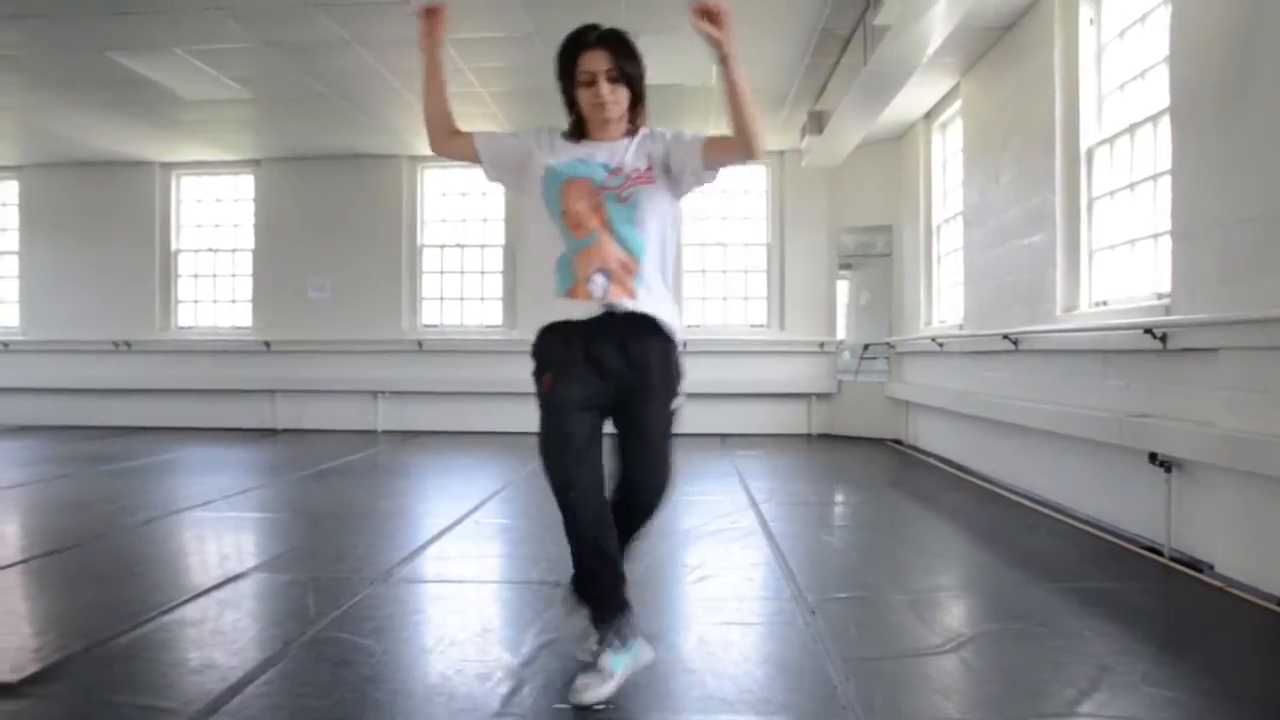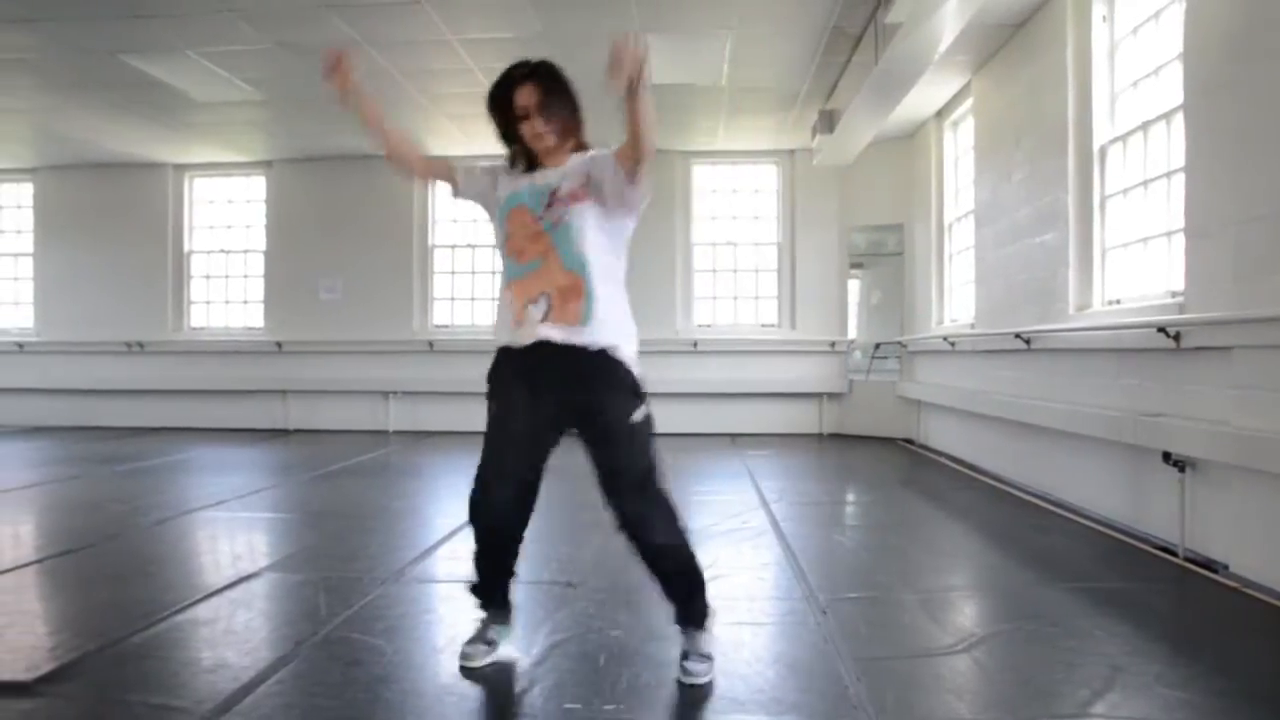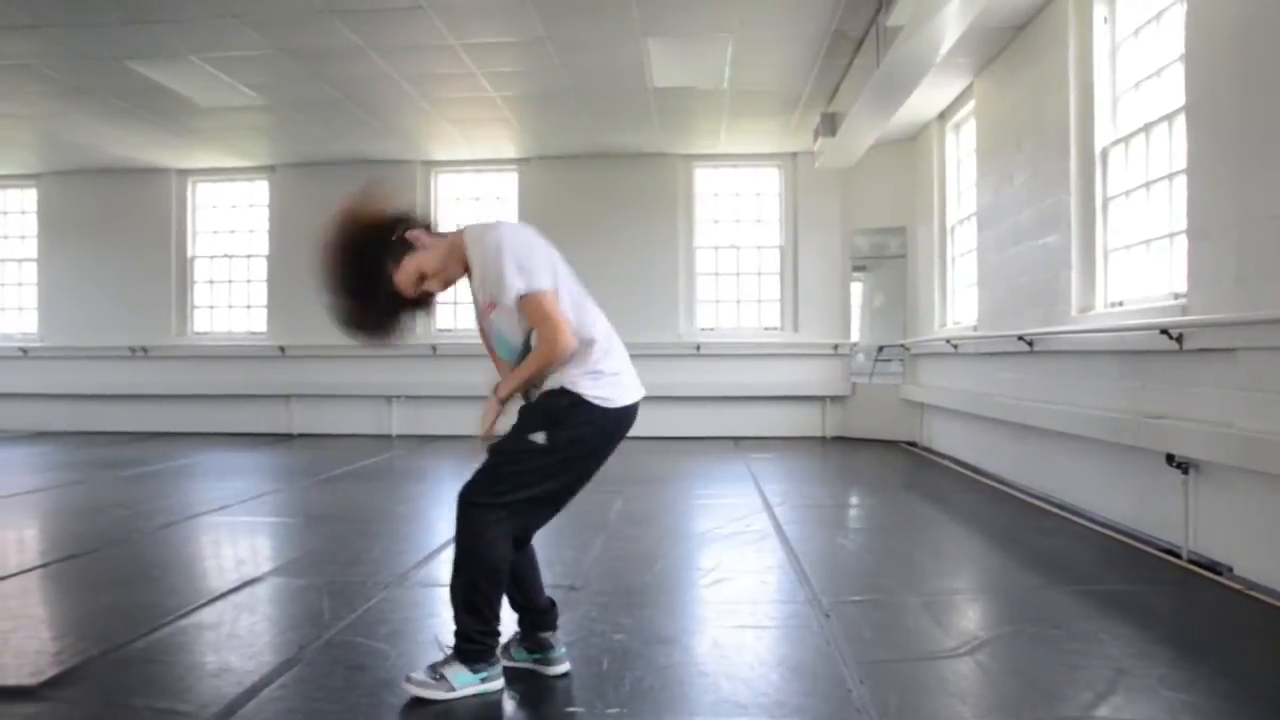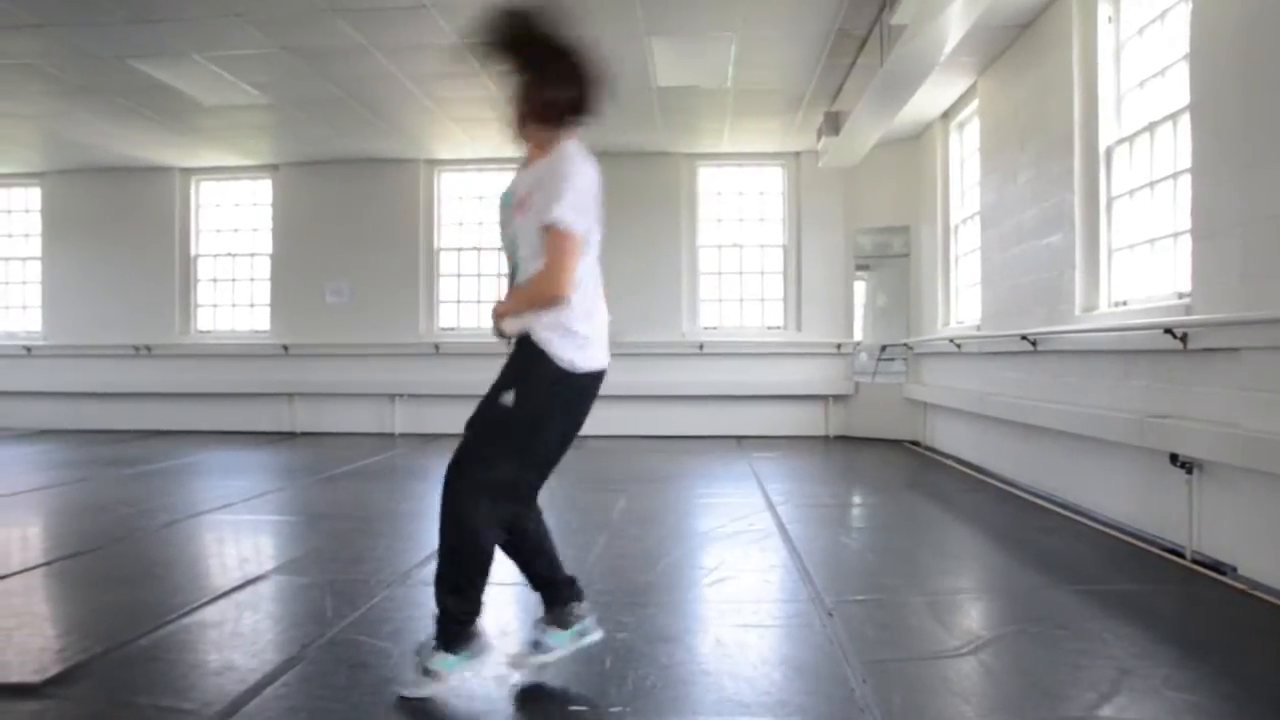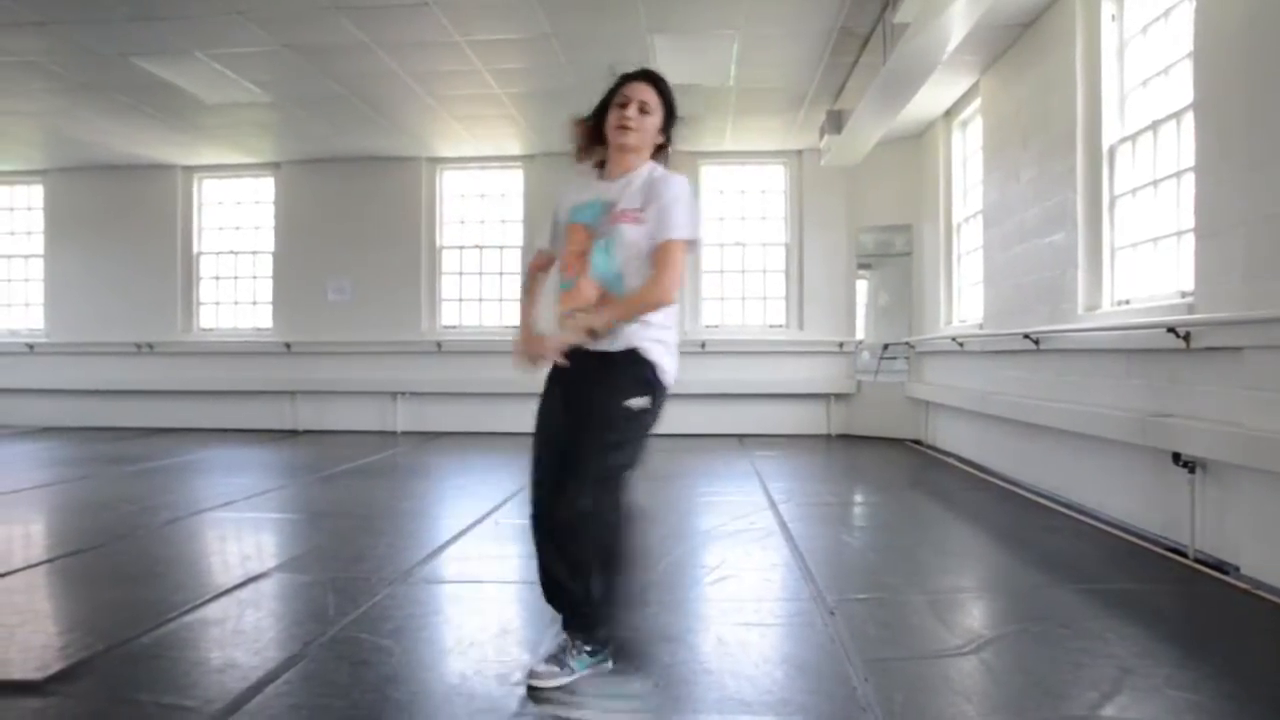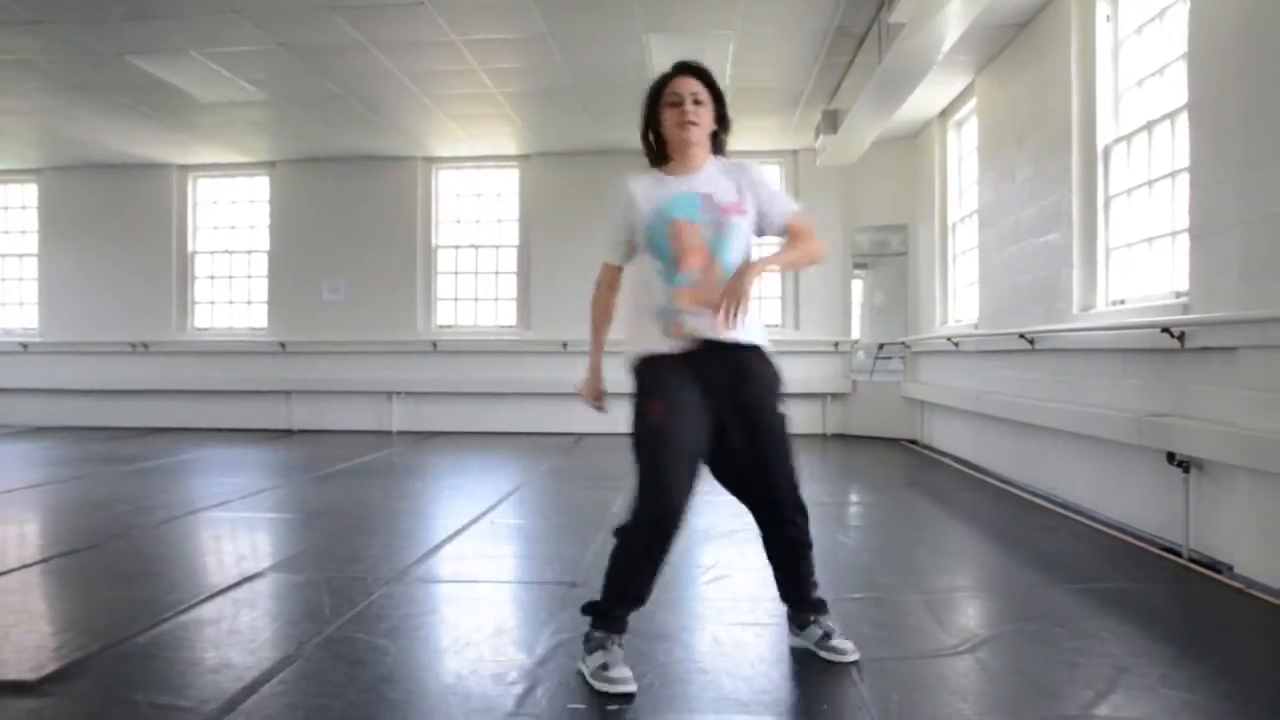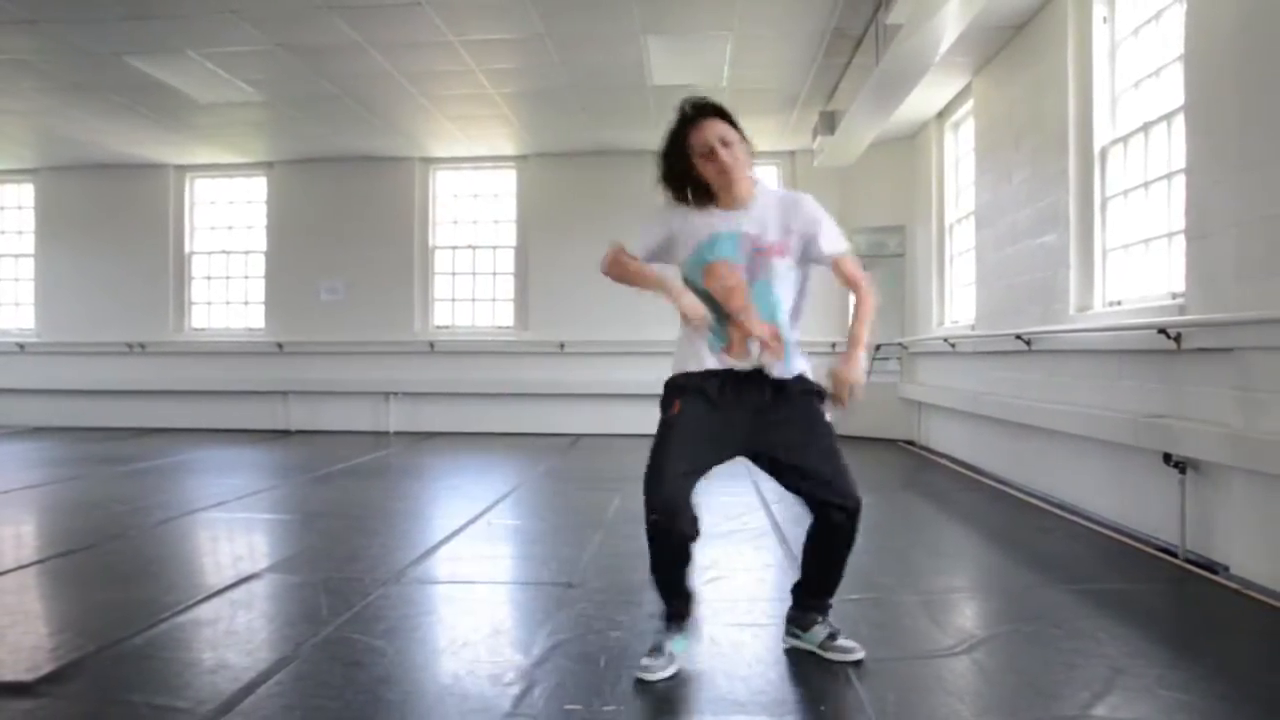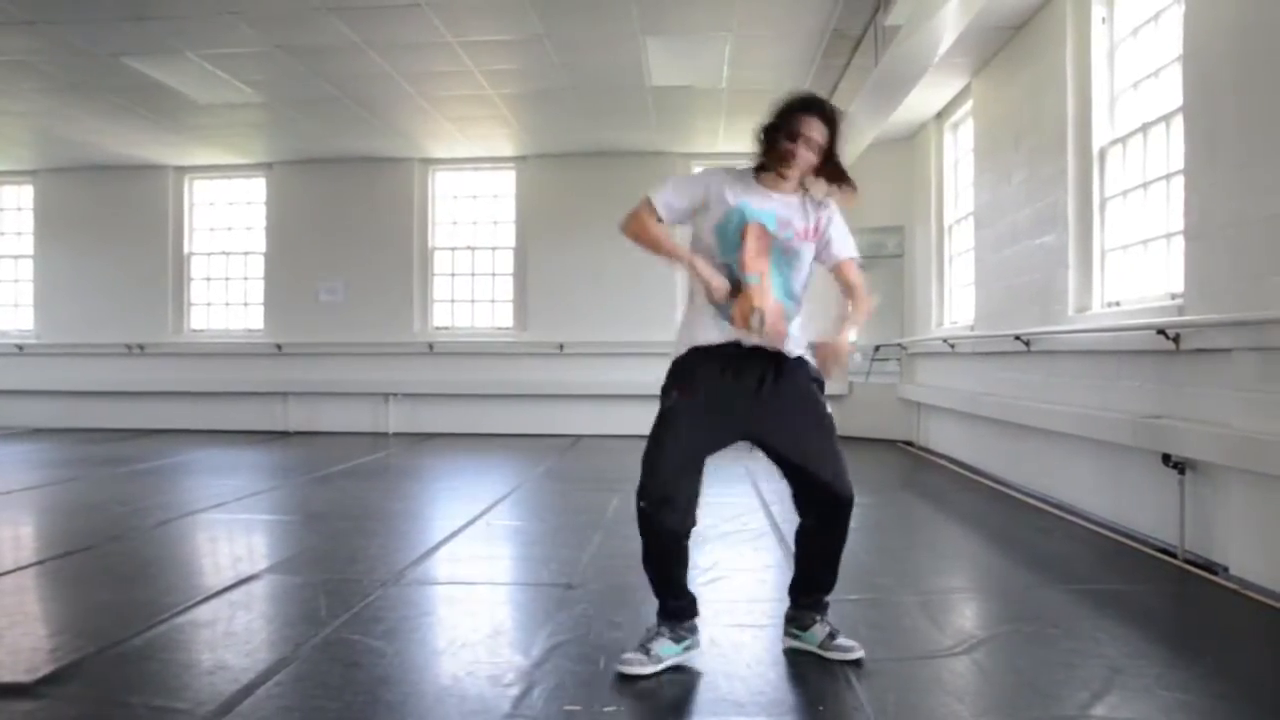
dt=0.3s
person 1, frame 1
left shoulder: (663, 150)
right shoulder: (537, 153)
left elbow: (748, 145)
right elbow: (445, 139)
left hip: (643, 337)
right hip: (569, 337)
left knee: (646, 482)
right knee: (574, 479)
left ankle: (595, 592)
right ankle: (616, 628)
person 1, frame 2
left shoulder: (602, 169)
right shoulder: (504, 182)
left elbow: (639, 152)
right elbow: (412, 160)
left wrist: (633, 90)
right wrist: (355, 94)
left hip: (599, 360)
right hip: (524, 362)
left knee: (639, 504)
right knee: (495, 502)
left ankle: (693, 624)
right ankle: (495, 616)
person 1, frame 3
left shoulder: (501, 246)
right shoulder: (471, 267)
left elbow: (560, 339)
left wrist: (503, 390)
left hip: (594, 399)
right hip: (567, 399)
left knee: (483, 505)
right knee: (500, 520)
left ankle: (477, 657)
right ankle: (540, 638)
person 1, frame 4
left shoulder: (568, 170)
right shoulder: (541, 167)
left elbow: (556, 286)
left wrist: (508, 308)
left hip: (557, 355)
right hip: (554, 351)
left knee: (470, 486)
right knee: (505, 489)
left ankle: (455, 640)
right ankle: (563, 613)
person 1, frame 5
left shoulder: (667, 189)
right shoulder: (574, 191)
left elbow: (663, 290)
right elbow: (540, 266)
left wrist: (571, 329)
right wrist: (528, 322)
left hip: (631, 362)
right hip: (573, 364)
left knee: (589, 493)
right knee: (552, 506)
left ankle: (599, 638)
right ankle: (583, 637)
person 1, frame 6
left shoulder: (746, 179)
right shoulder: (638, 193)
left elbow: (811, 244)
right elbow: (608, 280)
left wrist: (759, 266)
right wrist: (596, 361)
left hip: (740, 357)
right hip: (668, 363)
left knee: (779, 495)
right knee: (663, 502)
left ankle: (806, 614)
right ankle: (603, 635)
person 1, frame 7
left shoulder: (796, 210)
right shoulder: (683, 220)
left elbow: (861, 286)
right elbow: (614, 263)
left wrist: (853, 355)
right wrist: (671, 288)
left hip: (783, 386)
right hip: (704, 386)
left knee: (841, 503)
right knee: (665, 500)
left ankle: (807, 616)
right ankle: (675, 623)
person 1, frame 8
left shoulder: (821, 213)
right shoulder: (717, 185)
left elbow: (855, 286)
right elbow: (634, 223)
left wrist: (843, 332)
right wrist: (698, 267)
left hip: (783, 370)
right hip: (708, 364)
left knee: (831, 492)
right knee: (661, 490)
left ankle: (807, 617)
right ankle: (676, 624)
